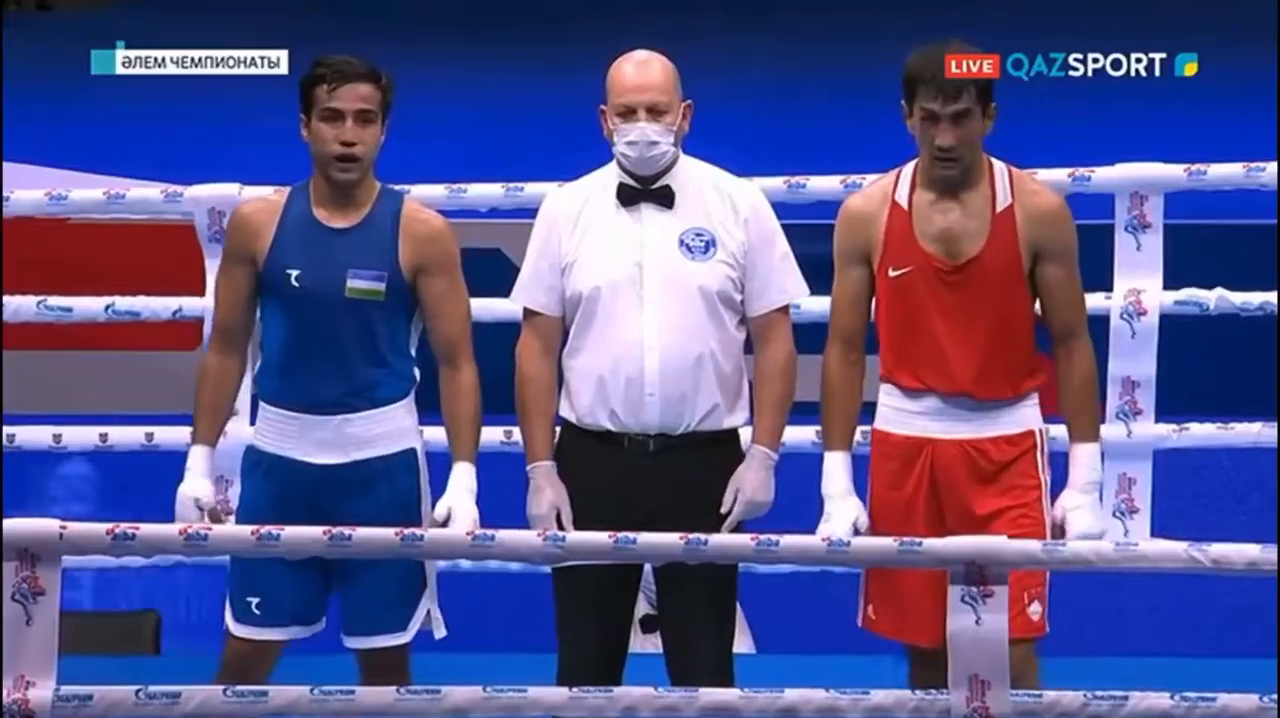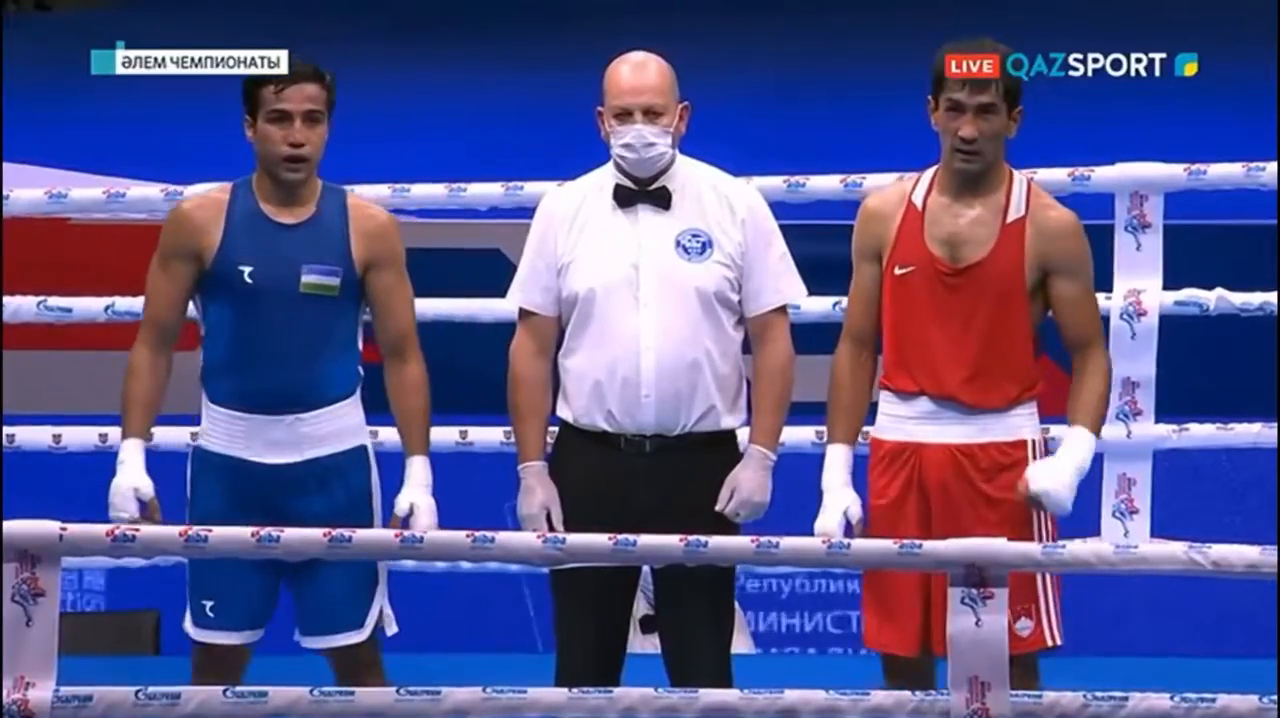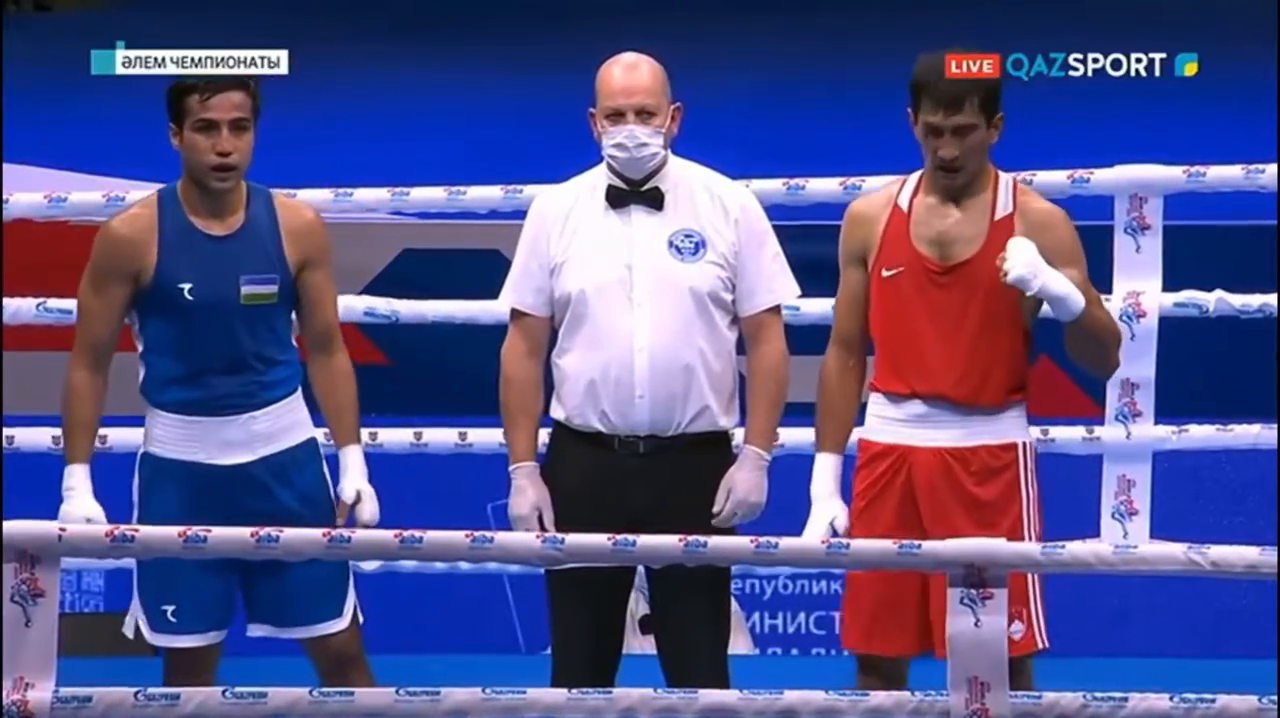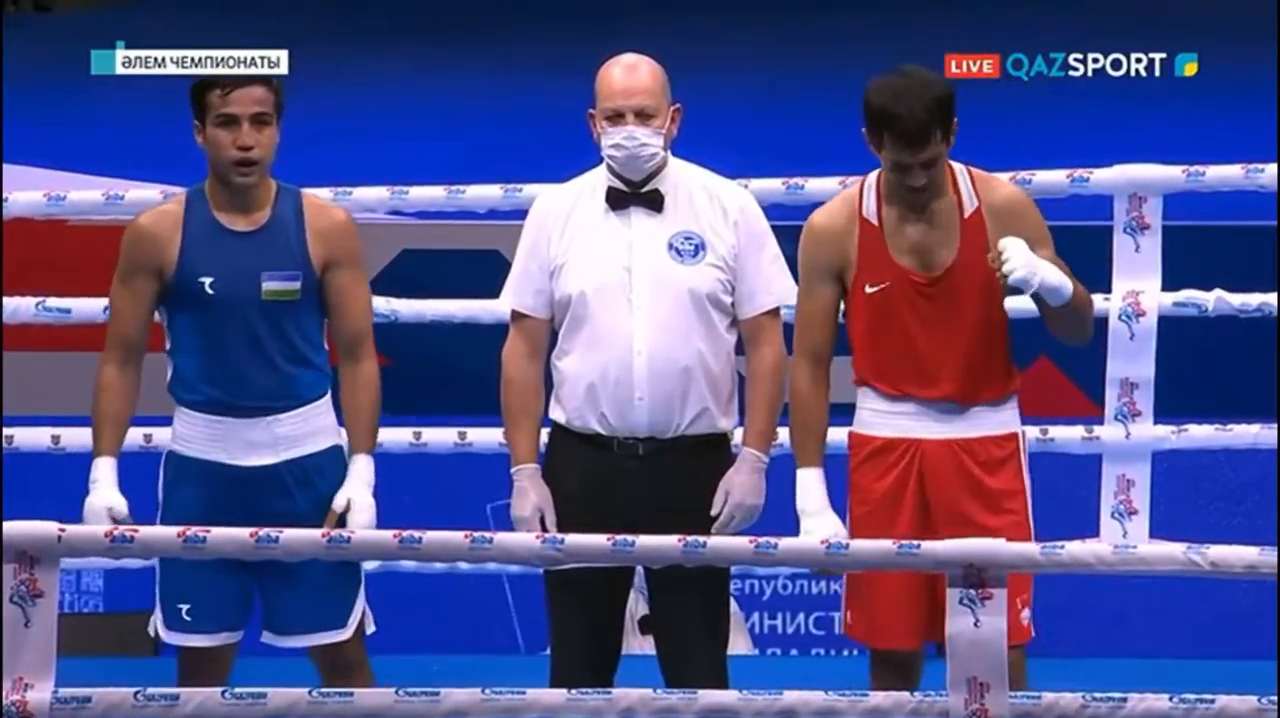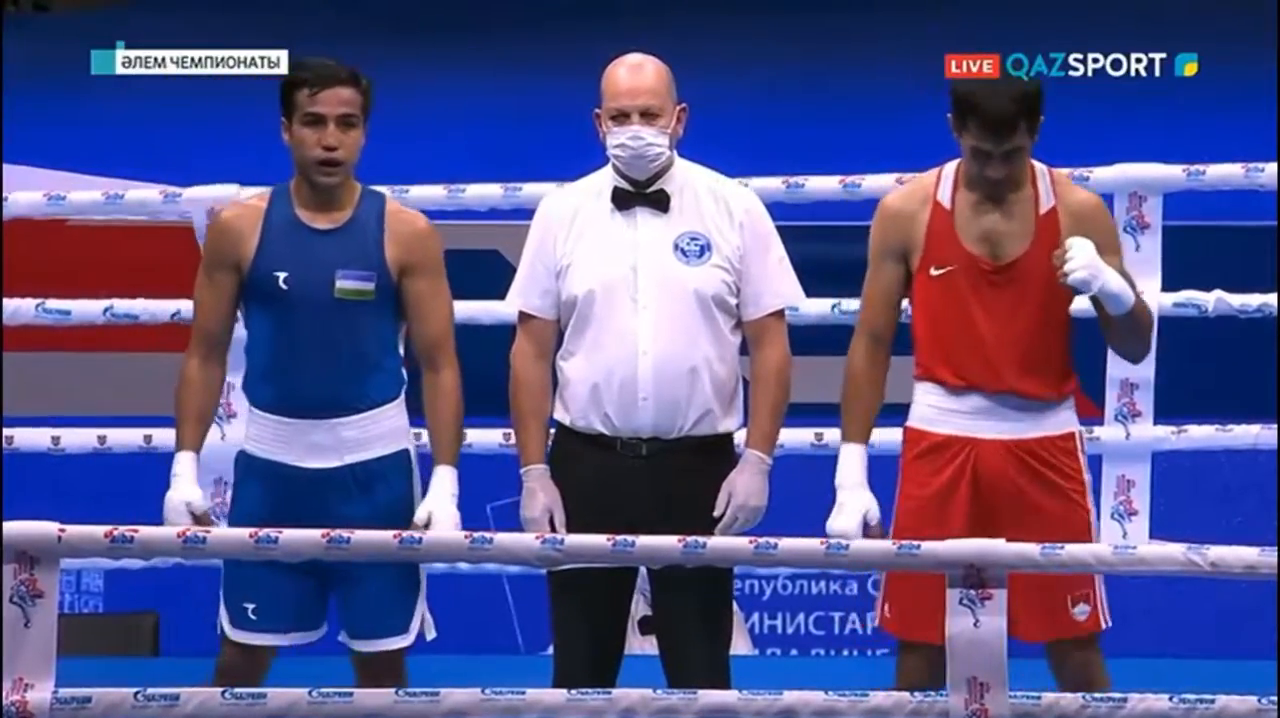
dt=0.5s
person 1, frame 1
left shoulder: (739, 205)
right shoulder: (565, 209)
left elbow: (774, 339)
right elbow: (538, 346)
left wrist: (763, 455)
right wrist: (541, 468)
left hip: (705, 464)
right hip: (592, 462)
left knee: (704, 664)
right knee: (587, 661)
person 1, frame 2
left shoulder: (736, 206)
right shoulder: (562, 209)
left elbow: (772, 339)
right elbow: (532, 346)
left wrist: (761, 455)
right wrist: (532, 468)
left hip: (702, 465)
right hip: (588, 464)
left knee: (702, 665)
right knee: (584, 662)
person 1, frame 3
left shoulder: (729, 206)
right shoulder: (554, 211)
left elbow: (766, 340)
right elbow: (523, 347)
left wrist: (755, 456)
right wrist: (522, 469)
left hip: (695, 464)
right hip: (583, 464)
left knee: (698, 664)
right knee: (579, 664)
person 1, frame 4
left shoulder: (729, 208)
right shoulder: (555, 212)
left elbow: (765, 343)
right elbow: (525, 349)
left wrist: (753, 459)
right wrist: (524, 471)
left hip: (695, 467)
right hip: (581, 466)
left knee: (697, 665)
right knee: (579, 663)
person 1, frame 5
left shoulder: (733, 209)
right shoulder: (560, 213)
left elbow: (769, 344)
right elbow: (532, 350)
left wrist: (757, 460)
right wrist: (534, 472)
left hip: (698, 468)
right hip: (586, 467)
left knee: (699, 665)
right knee: (581, 666)
person 2, frame 1
left shoulder: (1039, 210)
right shoulder: (865, 214)
left elbow: (1072, 344)
right elbow: (844, 350)
left wrist: (1085, 477)
right wrist: (836, 482)
left hip: (1004, 445)
right hip: (906, 443)
left knee: (1011, 652)
right knee: (924, 649)
person 2, frame 2
left shoulder: (1052, 226)
right shoulder: (883, 212)
left elbow: (1090, 355)
right elbow: (856, 346)
left wrist: (1073, 456)
right wrist: (836, 474)
left hip: (1002, 454)
right hip: (899, 449)
left knee: (1011, 661)
right knee: (901, 659)
person 2, frame 3
left shoulder: (1038, 222)
right shoulder: (868, 218)
left elbow: (1104, 359)
right elbow: (844, 353)
left wrist: (1058, 290)
right wrist: (825, 483)
left hip: (989, 454)
right hip: (888, 452)
left knee: (1004, 661)
right knee: (878, 663)
person 2, frame 4
left shoulder: (1004, 207)
right shoulder: (831, 228)
left elbow: (1078, 331)
right elbow: (810, 364)
left wrist: (1048, 281)
right wrist: (812, 498)
left hip: (984, 444)
right hip: (886, 446)
left knee: (1001, 655)
right knee: (892, 656)
person 2, frame 5
left shoulder: (1079, 211)
right shoulder: (905, 211)
left elbow: (1135, 347)
right elbow: (871, 342)
left wrist: (1111, 287)
right wrist: (851, 470)
left hip: (1043, 443)
right hip: (941, 439)
left knee: (1075, 649)
right knee: (921, 649)
person 3, frame 1
left shoulder: (422, 232)
right shoulder: (255, 224)
left elbow: (457, 362)
right elbow: (226, 349)
left wrist: (463, 476)
right wrist: (199, 460)
left hip: (381, 456)
right hip: (279, 456)
left knee: (385, 657)
right knee: (245, 654)
person 3, frame 2
left shoulder: (369, 227)
right shoulder: (199, 221)
left elbow: (402, 355)
right elbow: (153, 344)
left wrist: (418, 470)
right wrist: (131, 454)
left hip: (332, 454)
right hip: (228, 456)
left knee: (355, 653)
right knee: (217, 655)
person 3, frame 3
left shoulder: (297, 226)
right shoulder: (129, 236)
left elbow: (326, 350)
right elbow: (89, 364)
left wrist: (353, 459)
right wrist: (77, 477)
left hip: (282, 450)
right hip: (180, 460)
left knee: (338, 647)
right knee: (186, 659)
person 3, frame 4
left shoulder: (327, 227)
right shoulder: (156, 233)
left elbow: (357, 356)
right elbow: (121, 359)
left wrist: (362, 469)
right wrist: (103, 471)
left hip: (306, 457)
right hip: (202, 461)
left knee: (342, 655)
right knee: (200, 658)
person 3, frame 5
left shoulder: (406, 232)
right shoulder: (237, 228)
left elbow: (439, 365)
right elbow: (205, 355)
left wrist: (445, 478)
right wrist: (184, 466)
left hip: (374, 463)
right hip: (270, 464)
left knee: (382, 661)
right knee: (241, 659)
